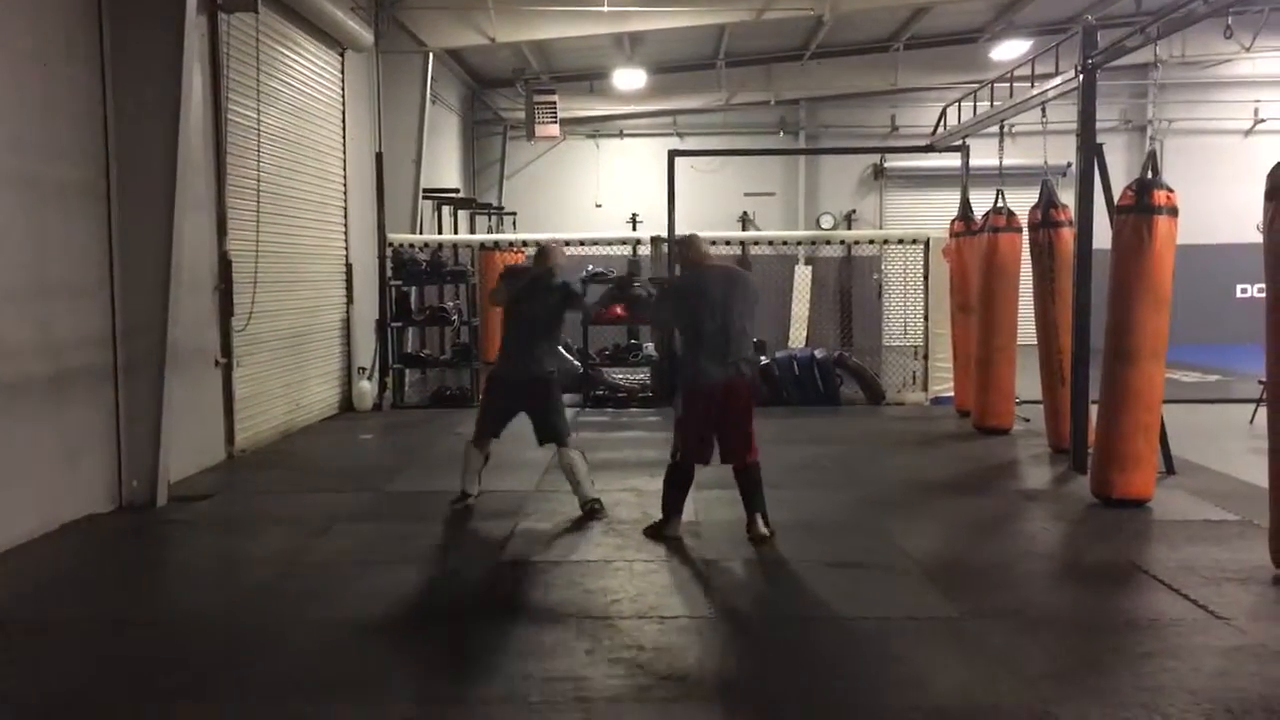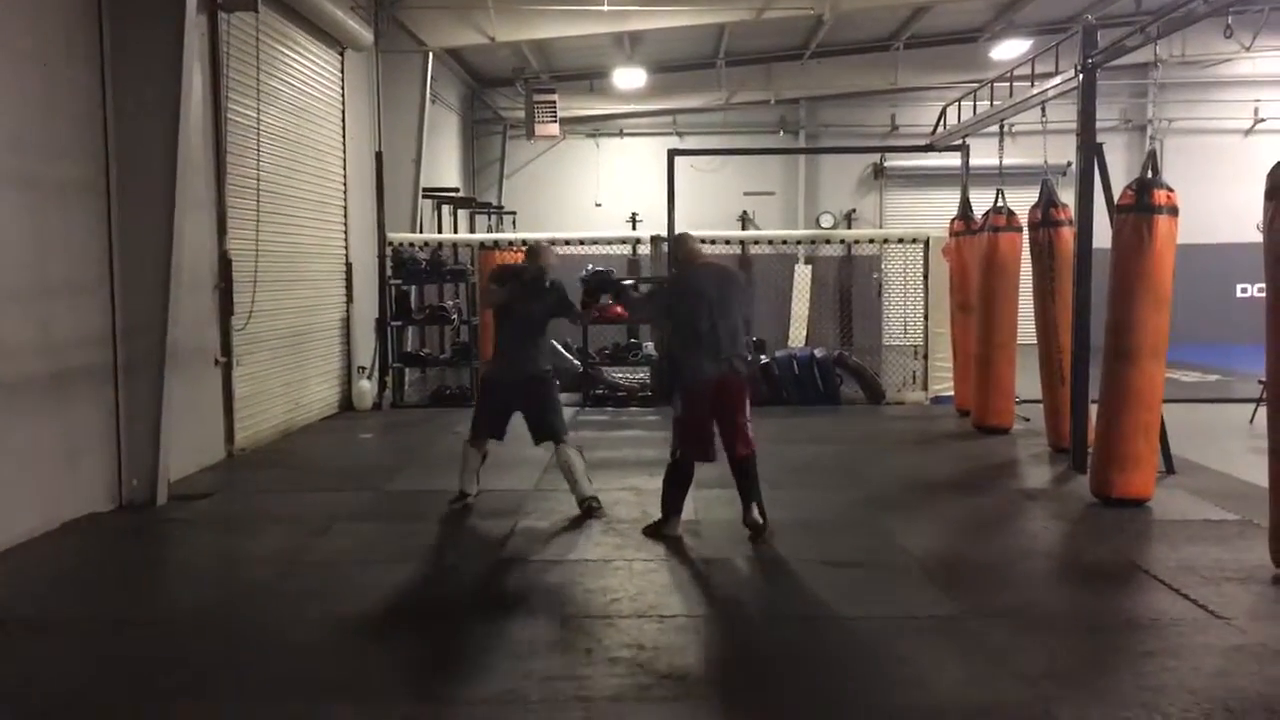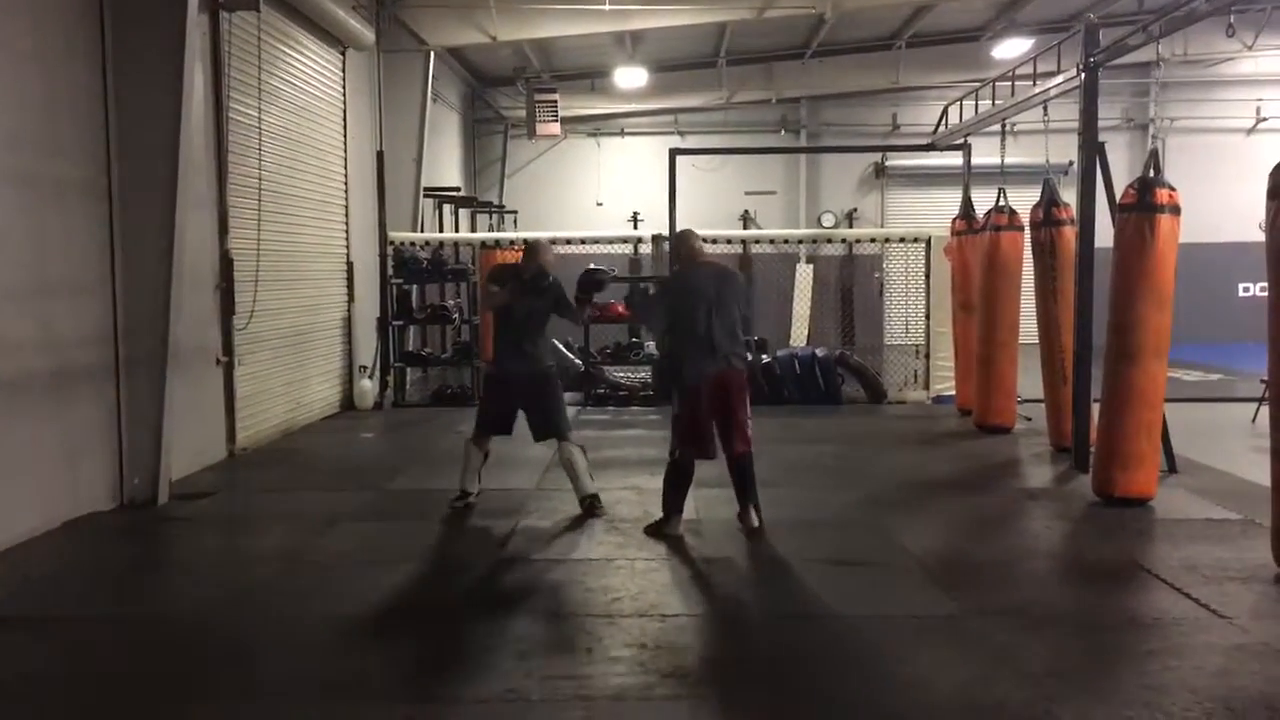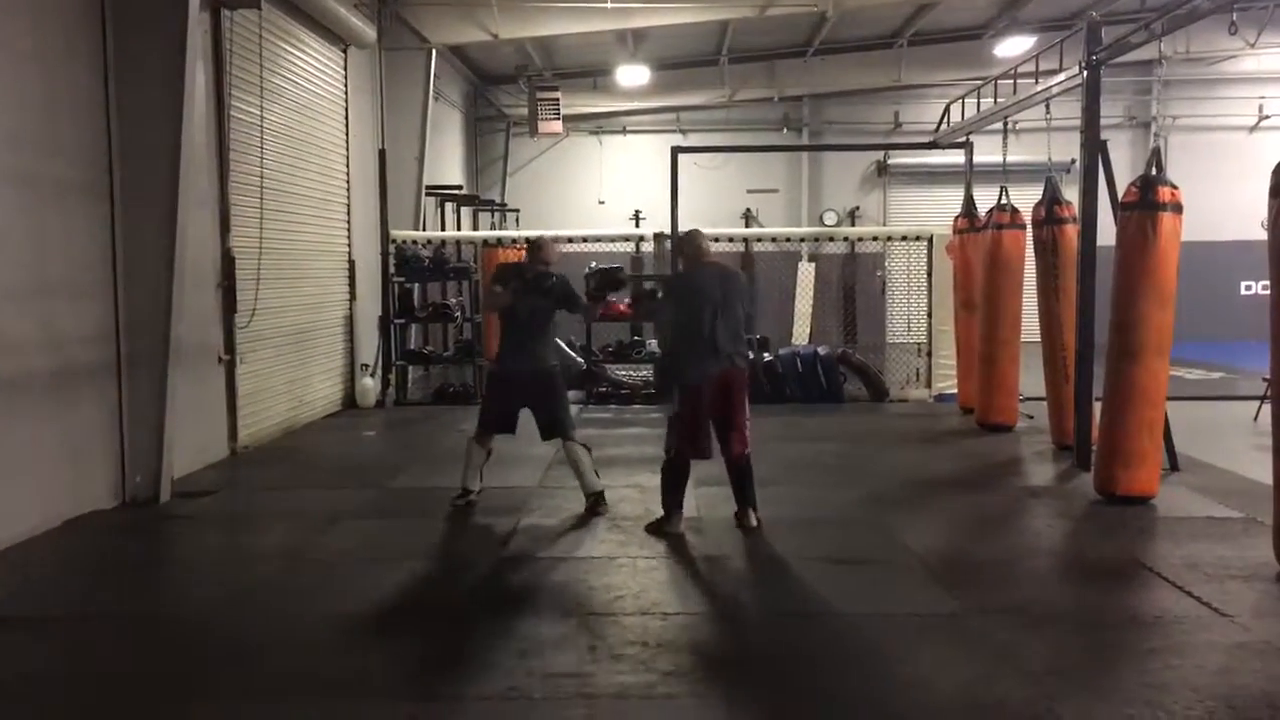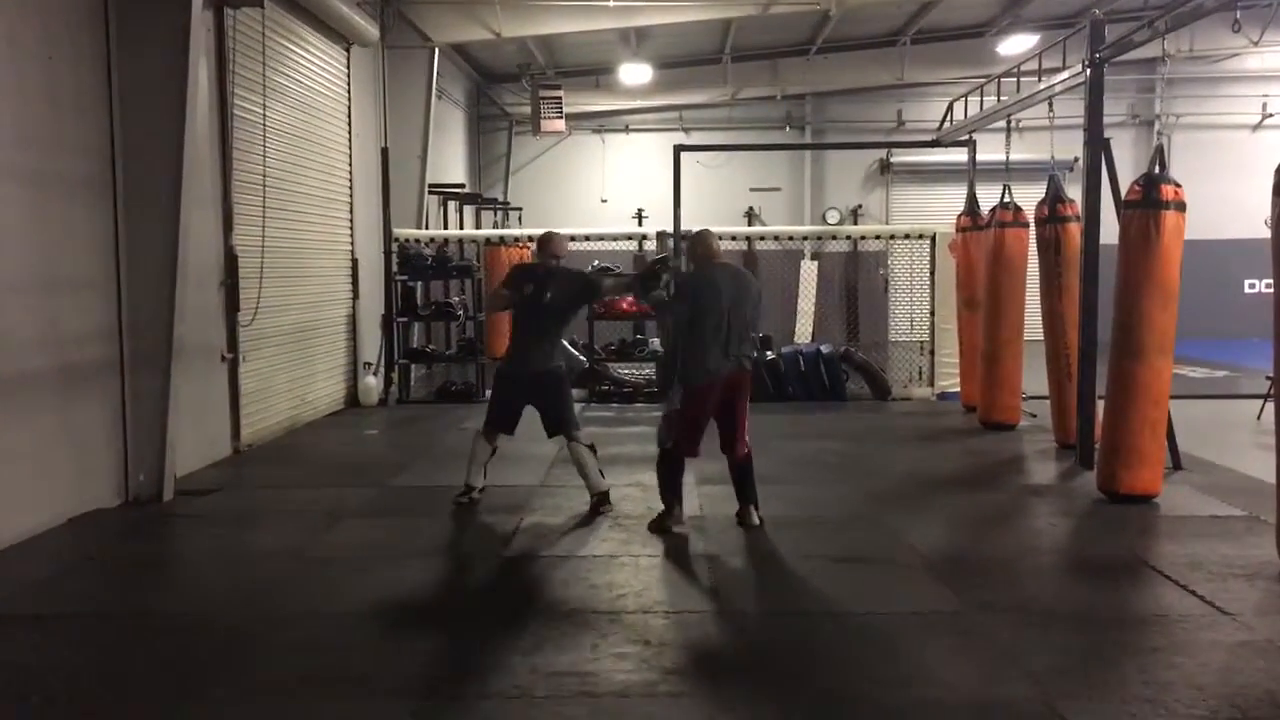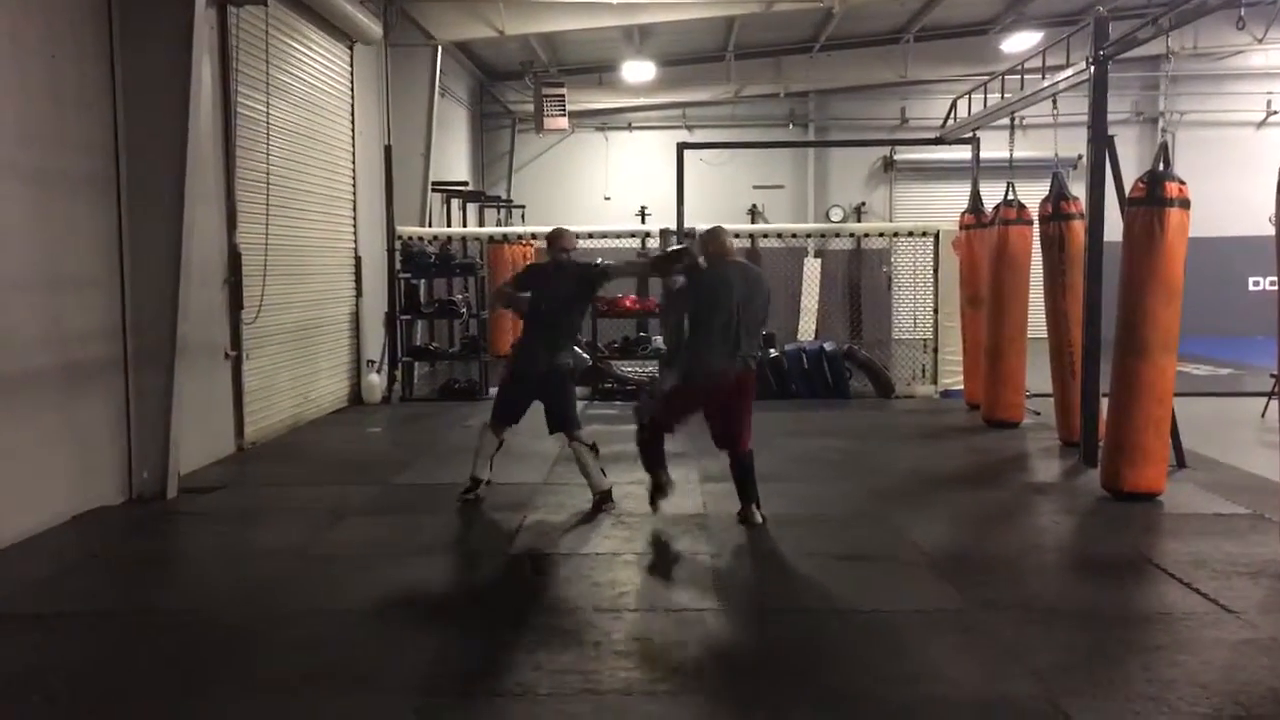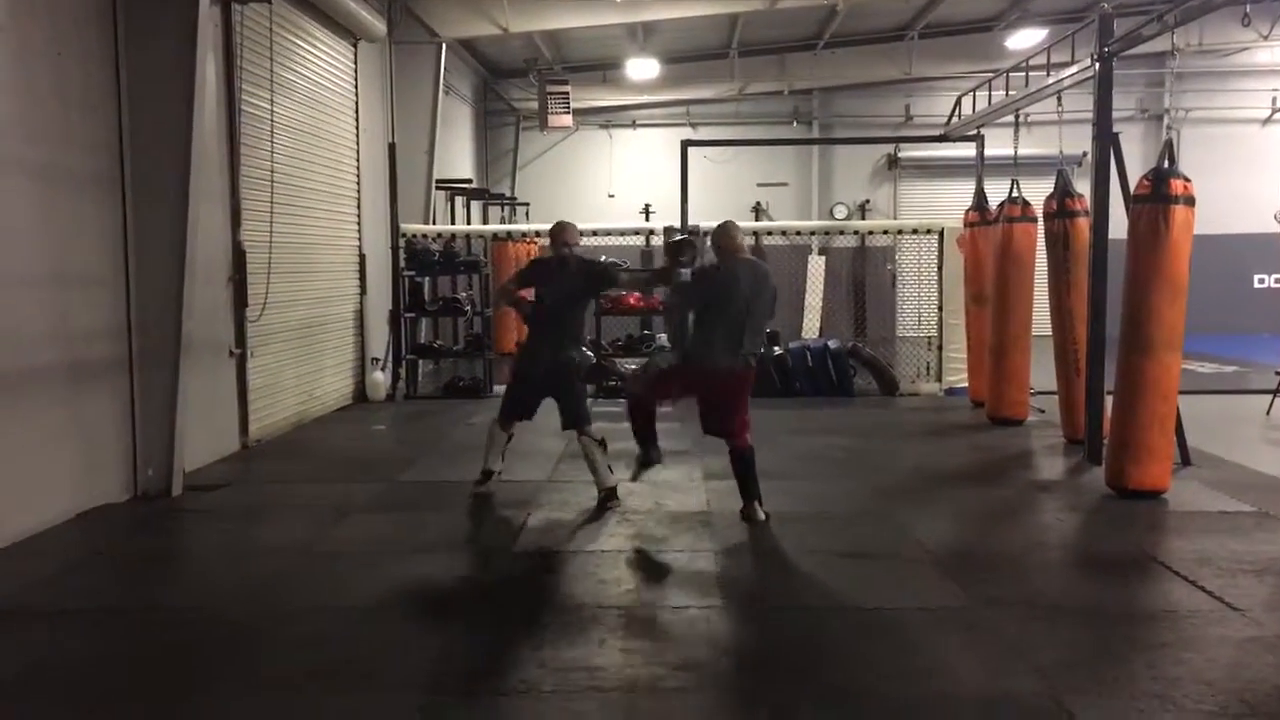
dt=0.1s
person 1, frame 1
left shoulder: (687, 283)
right shoulder: (743, 280)
left elbow: (660, 317)
left hip: (701, 378)
right hip: (740, 375)
left knee: (684, 454)
right knee: (745, 453)
left ankle: (671, 520)
right ankle: (758, 520)
person 1, frame 2
left shoulder: (678, 283)
right shoulder: (734, 278)
left elbow: (643, 310)
left wrist: (623, 294)
left hip: (695, 375)
right hip: (734, 371)
left knee: (685, 451)
right knee: (741, 447)
left ankle: (670, 519)
right ankle: (754, 511)
person 1, frame 3
left shoulder: (678, 282)
right shoulder: (733, 277)
left elbow: (653, 319)
left wrist: (636, 302)
left hip: (694, 374)
right hip: (732, 370)
left knee: (683, 450)
right knee: (739, 445)
left ankle: (672, 518)
right ankle: (750, 511)
person 1, frame 4
left shoulder: (682, 282)
right shoulder: (737, 279)
left elbow: (666, 323)
left hip: (694, 373)
right hip: (734, 369)
left knee: (680, 449)
right knee: (738, 444)
left ankle: (672, 516)
right ankle: (748, 511)
person 1, frame 5
left shoulder: (693, 281)
right shoulder: (748, 280)
left elbow: (671, 318)
left wrist: (659, 302)
left hip: (700, 372)
right hip: (738, 370)
left knee: (674, 443)
right knee: (738, 445)
left ankle: (672, 509)
right ankle: (750, 510)
person 1, frame 6
left shoulder: (708, 278)
right shoulder: (759, 280)
left elbow: (677, 306)
left wrist: (686, 276)
left hip: (703, 369)
right hip: (742, 370)
left knee: (650, 417)
right knee: (740, 442)
left ankle: (660, 477)
right ankle: (751, 508)
person 1, frame 7
left shoulder: (717, 273)
right shoulder: (766, 277)
left elbow: (679, 301)
left wrist: (682, 276)
left hip: (702, 362)
right hip: (741, 366)
left knee: (641, 391)
right knee: (739, 437)
left ankle: (649, 451)
right ankle: (753, 505)
person 2, frame 1
left shoulder: (562, 288)
right shoulder: (515, 276)
left elbow: (588, 306)
right elbow: (495, 298)
right wrist: (526, 286)
left hip: (542, 375)
right hip: (507, 372)
left knee: (563, 440)
right knee: (481, 436)
left ankle: (589, 499)
right ankle: (469, 491)
person 2, frame 2
left shoulder: (553, 288)
right shoulder: (504, 275)
left elbow: (578, 318)
right elbow: (486, 300)
right wrist: (520, 288)
left hip: (536, 373)
right hip: (499, 373)
left knee: (559, 437)
right knee: (478, 436)
left ankle: (587, 496)
right ankle: (467, 490)
person 2, frame 3
left shoulder: (551, 286)
right shoulder: (502, 274)
left elbow: (575, 316)
right elbow: (488, 302)
left wrist: (586, 298)
right wrist: (521, 287)
left hip: (539, 371)
right hip: (502, 371)
left knee: (563, 435)
right knee: (481, 434)
left ankle: (588, 495)
right ankle: (469, 490)
person 2, frame 4
left shoulder: (557, 283)
right shoulder: (508, 275)
left elbow: (586, 309)
right elbow: (489, 304)
right wrist: (523, 288)
left hip: (543, 369)
right hip: (506, 369)
left knee: (567, 434)
right knee: (484, 433)
left ankle: (595, 492)
right ankle: (470, 488)
person 2, frame 5
left shoulder: (573, 279)
right shoulder: (522, 273)
left elbow: (611, 286)
right elbow: (491, 304)
left wrist: (640, 279)
right wrist: (519, 298)
left hip: (549, 368)
right hip: (515, 366)
left knee: (572, 434)
right knee: (491, 429)
left ankle: (600, 492)
right ankle: (473, 485)
person 2, frame 6
left shoulder: (585, 273)
right shoulder: (535, 272)
left elbow: (622, 268)
right elbow: (499, 295)
right wrist: (518, 303)
left hip: (557, 365)
right hip: (524, 361)
left knee: (573, 432)
right knee: (497, 423)
left ankle: (602, 489)
right ankle: (478, 479)
person 2, frame 7
left shoulder: (589, 269)
right shoulder: (539, 266)
left elbow: (628, 280)
right elbow: (501, 294)
right wrist: (519, 303)
left hip: (566, 361)
right hip: (533, 357)
left knee: (584, 427)
right knee: (506, 418)
left ankle: (608, 487)
right ankle: (490, 470)
